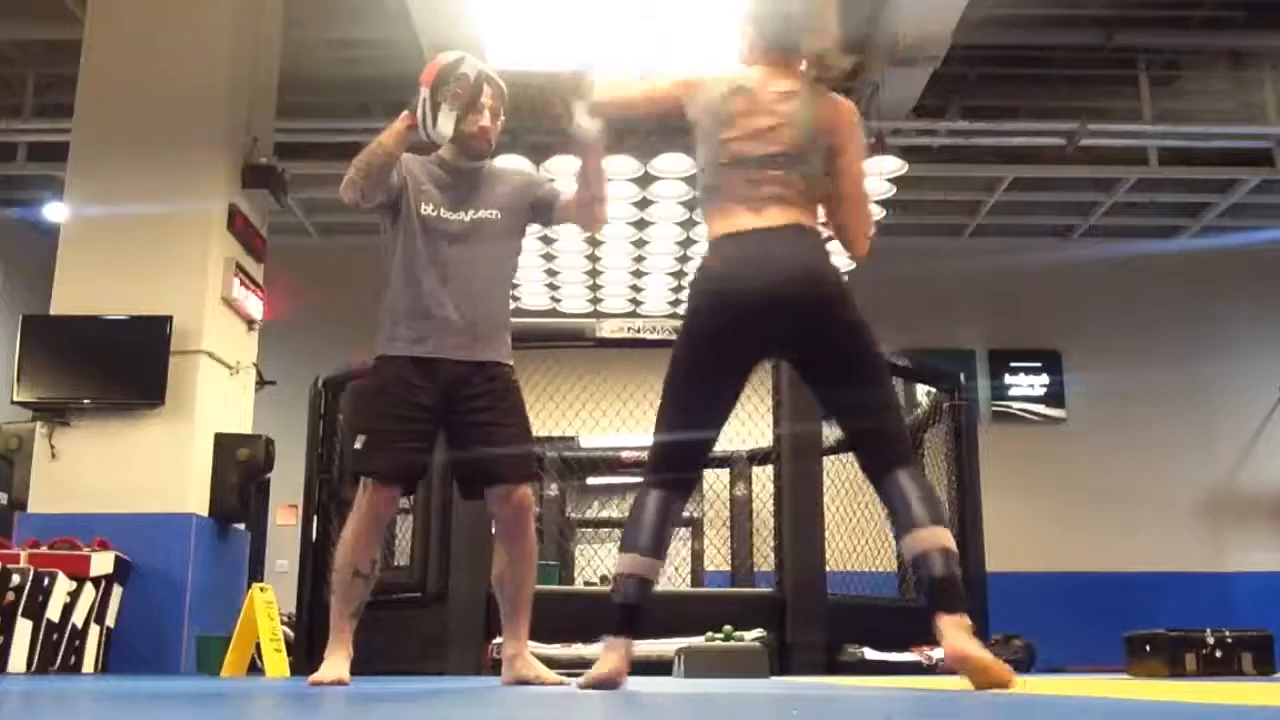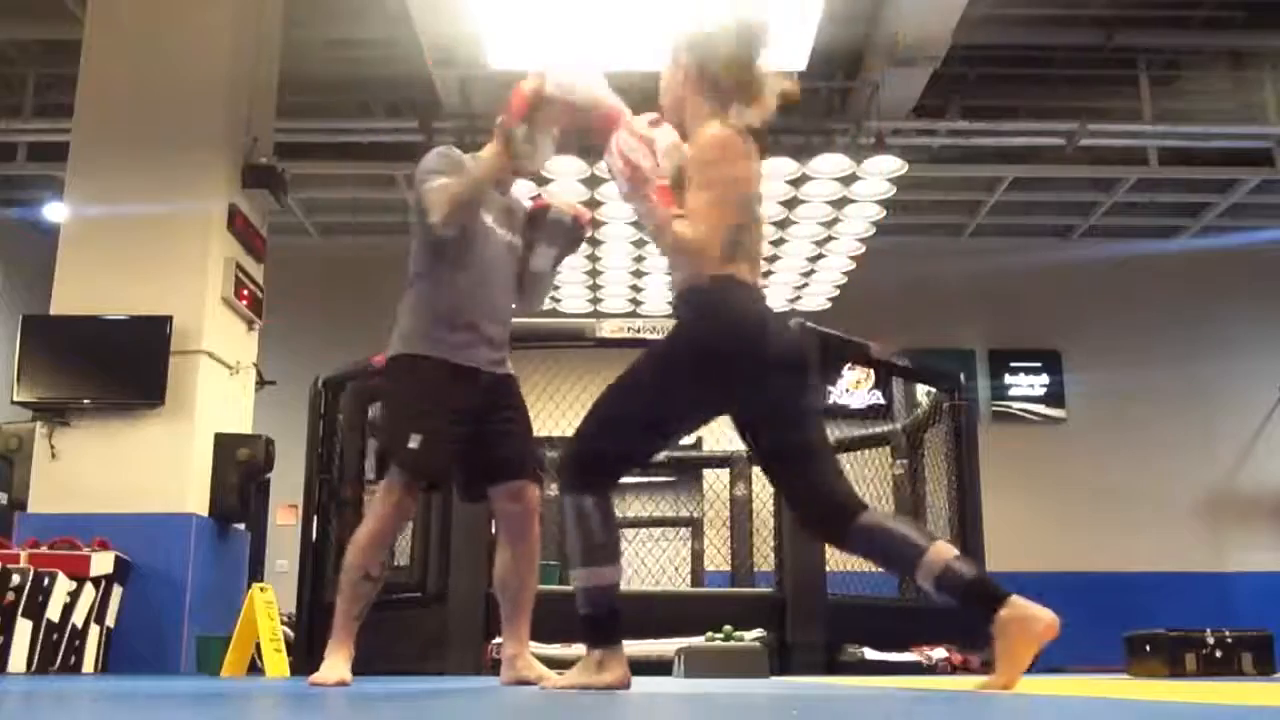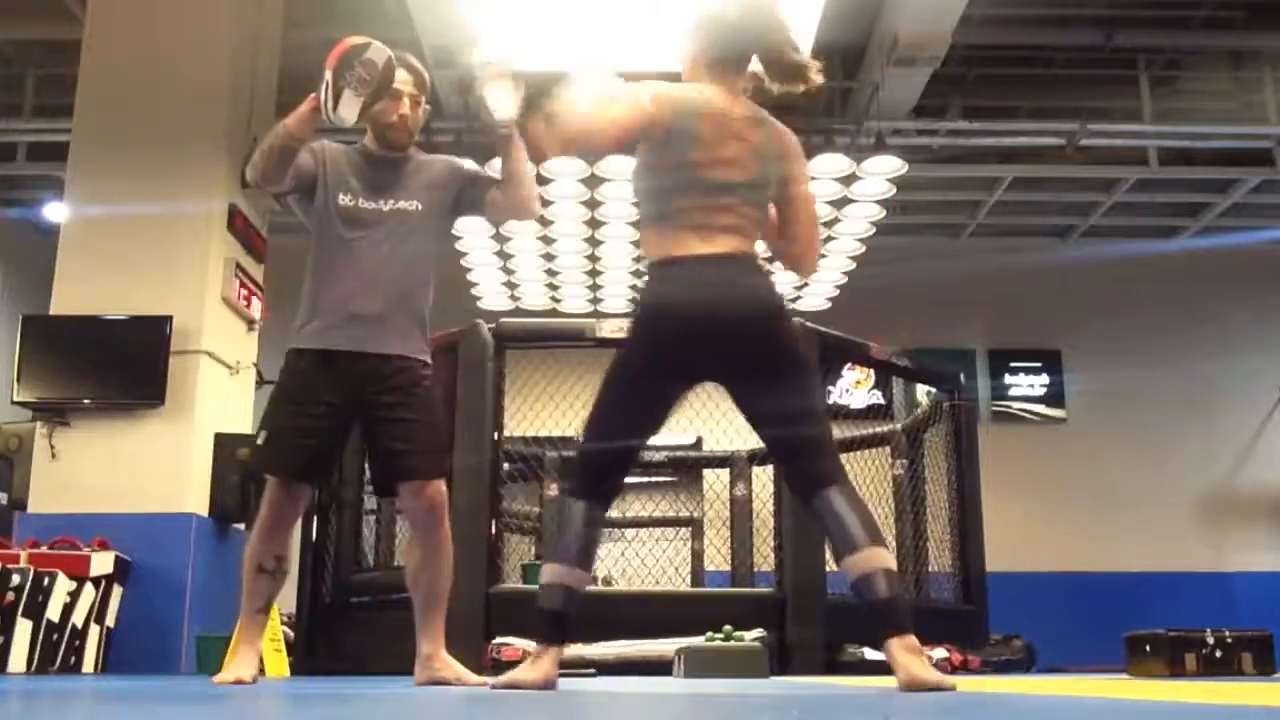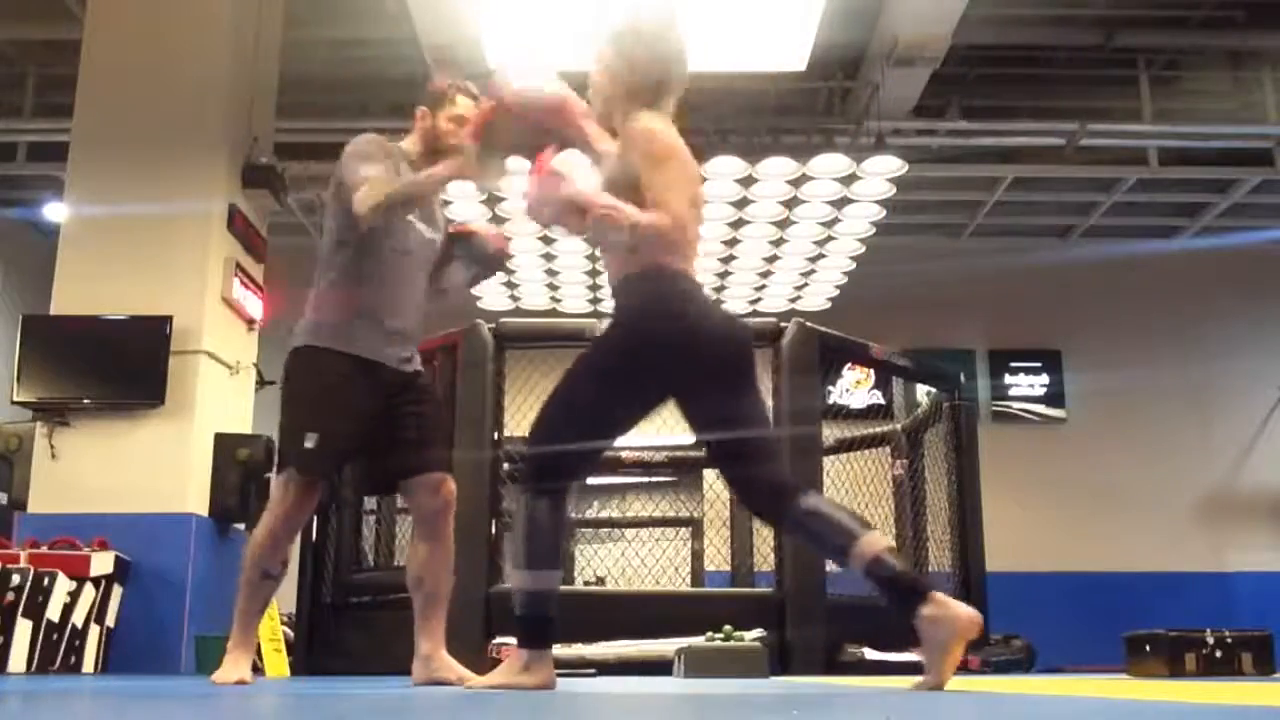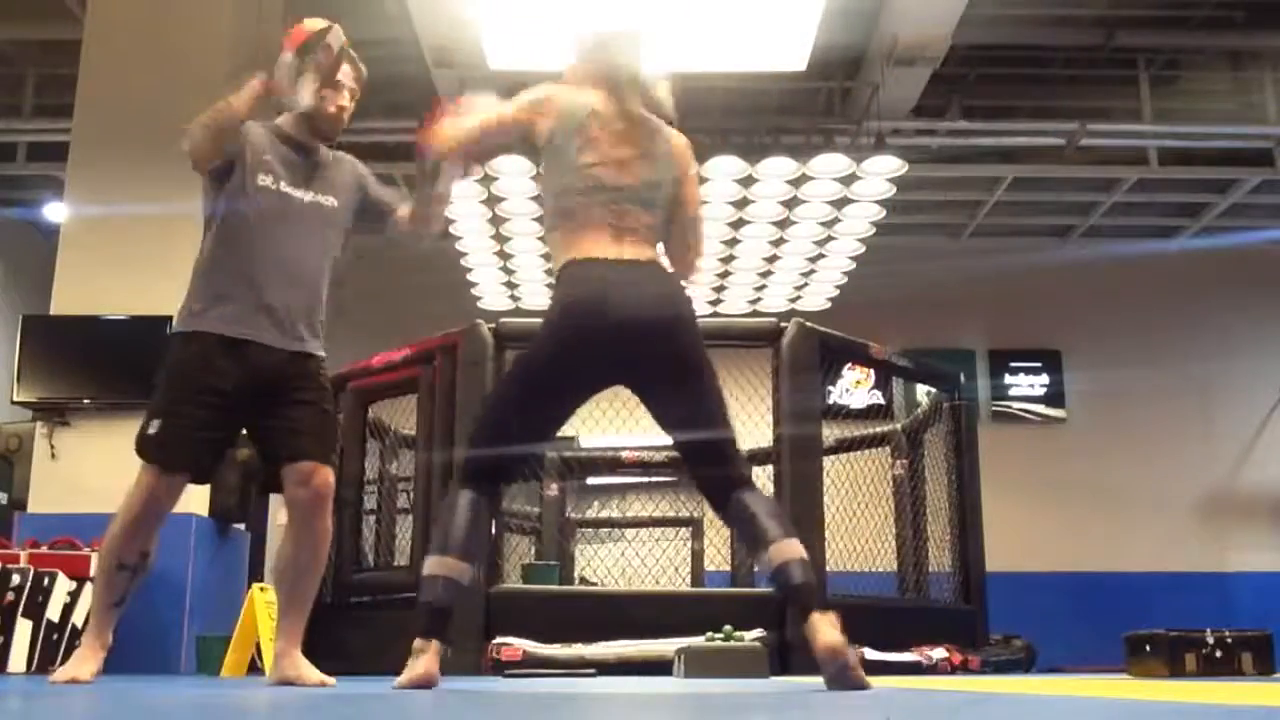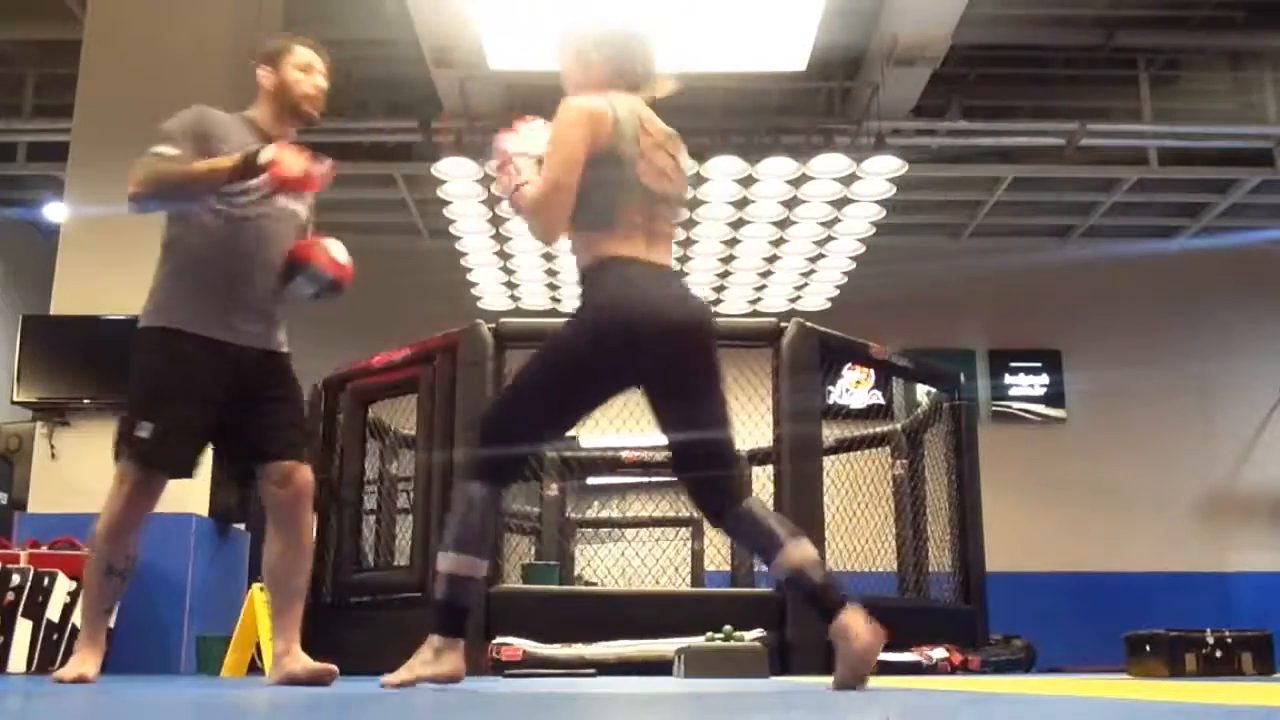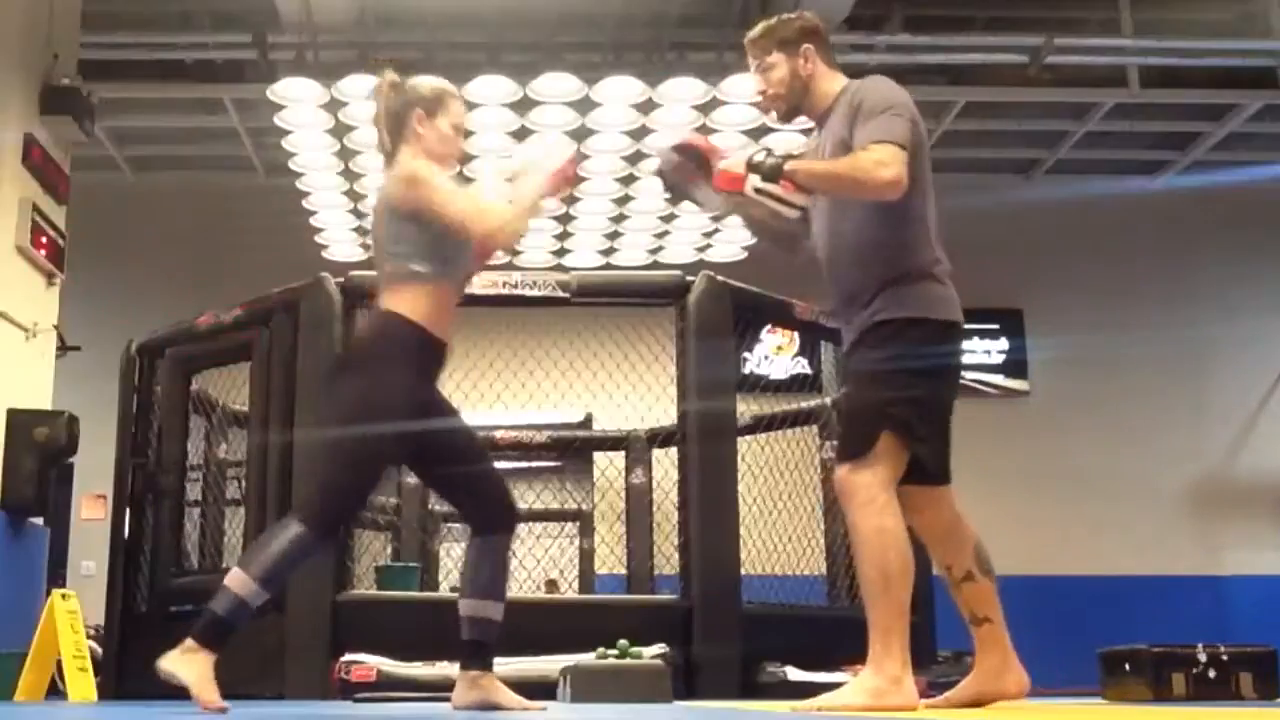
dt=0.4s
person 1, frame 1
left shoulder: (707, 89)
right shoulder: (837, 110)
left elbow: (605, 100)
right elbow: (857, 239)
left wrist: (630, 82)
left hip: (727, 287)
right hip: (810, 284)
left knee: (670, 471)
right knee: (892, 457)
left ankle: (618, 646)
right ankle: (954, 625)
person 1, frame 2
left shoulder: (713, 142)
right shoulder: (725, 140)
left elbow: (698, 256)
left wrist: (643, 190)
left hip: (715, 338)
right hip: (761, 342)
left knee: (585, 470)
right knee: (833, 513)
left ankle: (604, 656)
right ankle: (1008, 611)
person 1, frame 3
left shoulder: (664, 99)
right shoulder: (780, 137)
left elbow: (557, 137)
right elbow: (805, 256)
left wrist: (577, 100)
left hip: (671, 312)
right hip: (752, 309)
left knee: (591, 482)
right knee: (822, 480)
left ankle: (545, 653)
right ankle: (903, 647)
person 1, frame 4
left shoulder: (644, 131)
right shoulder: (639, 138)
left elbow: (675, 231)
left wrist: (587, 203)
right wrist: (574, 128)
left hip: (656, 325)
right hip: (704, 330)
left knee: (542, 471)
right knee: (775, 495)
left ankle: (531, 657)
right ankle: (931, 609)
person 1, frame 5
left shoulder: (556, 103)
right shoulder: (672, 144)
left elbow: (447, 145)
left wrist: (474, 117)
left hip: (587, 312)
right hip: (661, 312)
left knee: (483, 468)
right knee: (728, 482)
left ankle: (428, 647)
right ankle: (820, 623)
person 1, frame 6
left shoulder: (586, 111)
right shoulder: (665, 136)
left elbow: (547, 221)
left wrist: (519, 178)
right wrist: (538, 164)
left hip: (619, 314)
right hip: (680, 316)
left knee: (493, 456)
right knee: (724, 494)
left ankle: (446, 643)
right ankle: (845, 619)
person 1, frame 7
left shoulder: (876, 98)
right shoulder: (828, 129)
left elbow: (887, 176)
right elbow: (798, 236)
left wrist: (784, 166)
right wrist: (730, 192)
left hip: (906, 322)
right hip: (889, 329)
left knee: (862, 480)
right knee: (924, 499)
left ankle: (889, 673)
right ankle: (997, 662)
person 2, frame 1
left shoulder: (516, 187)
right shoulder: (408, 171)
left elbow: (593, 216)
right elbow: (354, 190)
left wrist: (588, 145)
right wrist: (415, 116)
left hip: (485, 366)
right hip: (407, 360)
left knee: (515, 504)
right knee: (375, 499)
left ankle: (517, 653)
right ankle: (338, 651)
person 2, frame 2
left shoulder: (516, 211)
right shoulder: (446, 163)
left elbow: (528, 298)
right elbow: (443, 217)
left wrist: (554, 246)
right wrist: (506, 146)
left hip: (491, 372)
right hip: (430, 359)
left knee: (521, 505)
right knee: (395, 498)
left ankle: (517, 655)
right ankle: (339, 650)
person 2, frame 3
left shoulder: (445, 177)
right shoulder: (327, 160)
left elbow: (523, 207)
right elbow: (260, 174)
left wrist: (507, 127)
right wrist: (321, 101)
left hip: (400, 362)
right hip: (319, 354)
left knee: (427, 501)
right knee: (282, 497)
left ankle: (432, 653)
right ankle: (247, 648)
person 2, frame 4
left shoulder: (431, 207)
right shoulder: (369, 151)
right elbow: (372, 206)
left wrist: (471, 262)
right wrist: (453, 166)
left hip: (400, 369)
right hip: (332, 354)
left knee: (437, 497)
right knee: (294, 499)
left ankle: (431, 652)
right ankle: (239, 648)
person 2, frame 5
left shoulder: (347, 174)
right shoulder: (248, 138)
left elbow: (415, 223)
right elbow: (199, 149)
right wrist: (270, 80)
left hip: (295, 356)
right hip: (214, 340)
left knee: (314, 488)
right knee: (155, 489)
left ankle: (287, 652)
right ankle: (94, 642)
person 2, frame 6
left shoulder: (297, 174)
right shoulder: (206, 125)
right elbow: (143, 189)
right wrist: (247, 163)
left hip: (260, 350)
right hip: (186, 337)
left knee: (294, 487)
right knee: (139, 486)
left ankle: (287, 651)
right ankle: (90, 644)
person 2, frame 7
left shoulder: (408, 192)
right shoulder: (417, 174)
right elbow: (500, 228)
left wrist: (468, 255)
right wrist: (544, 177)
left hip: (411, 377)
right hip: (387, 368)
left knee: (493, 512)
right knee: (329, 511)
left ankle: (476, 677)
right ankle: (196, 650)
